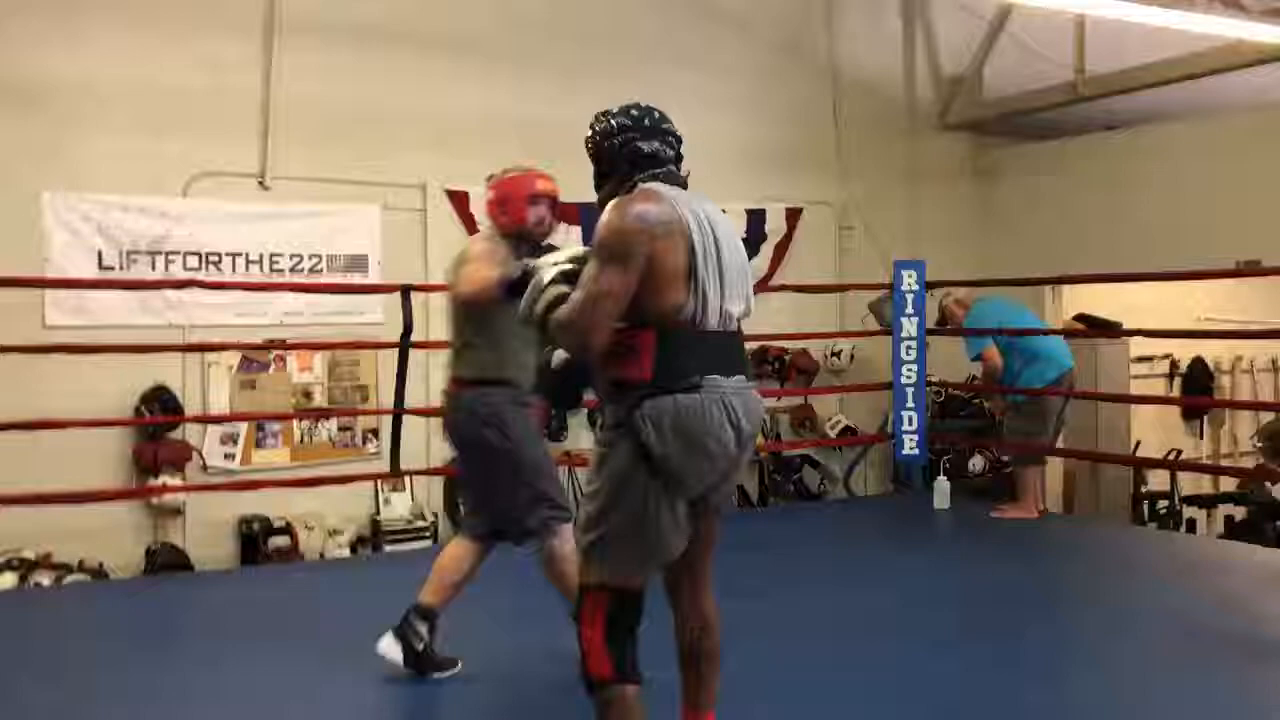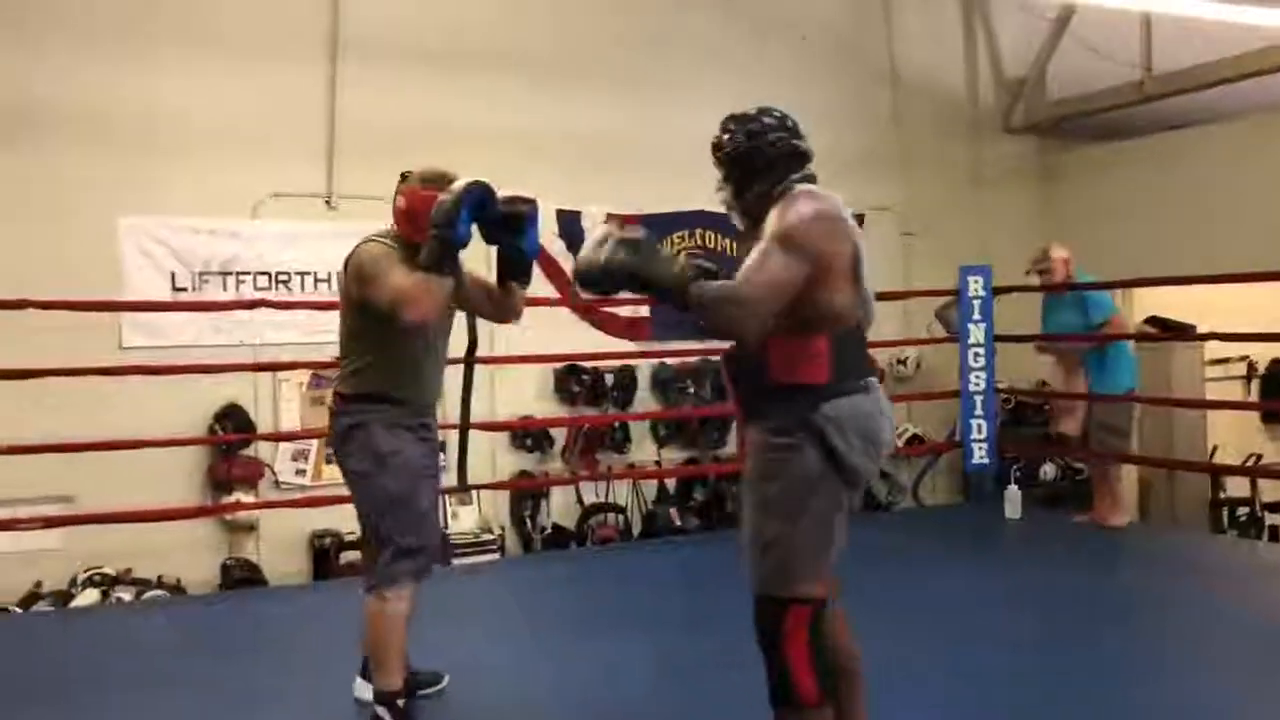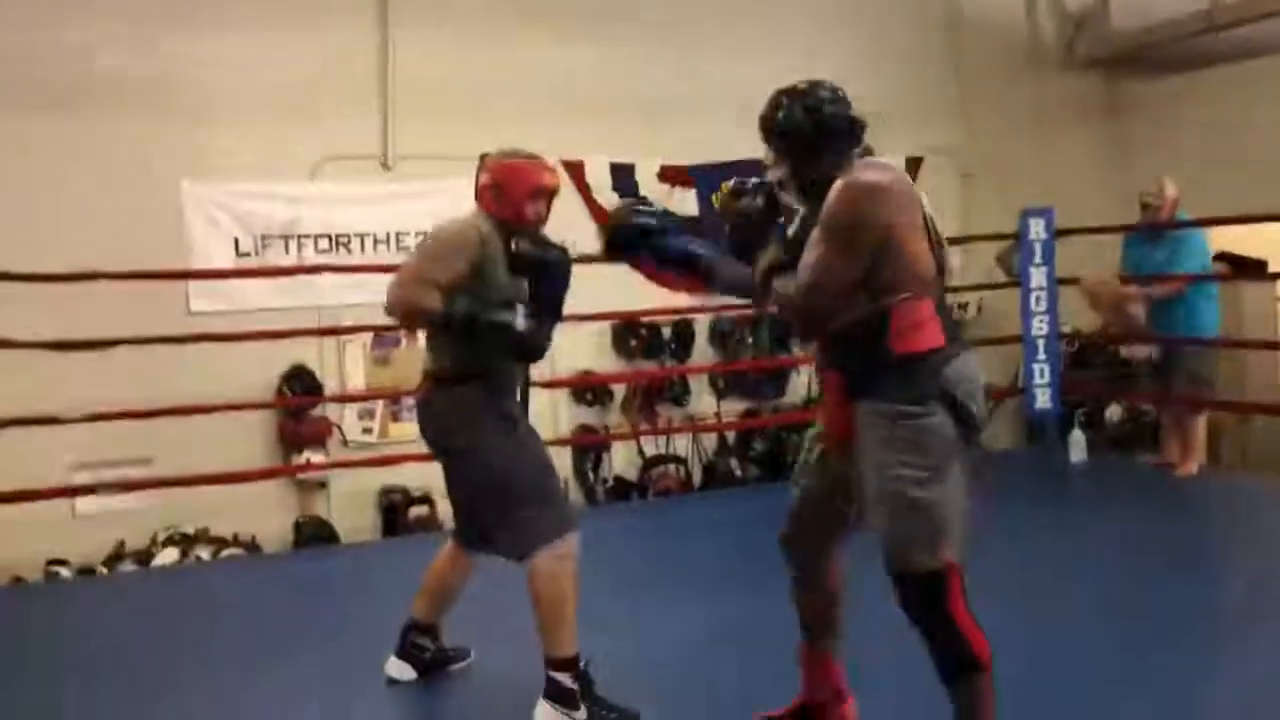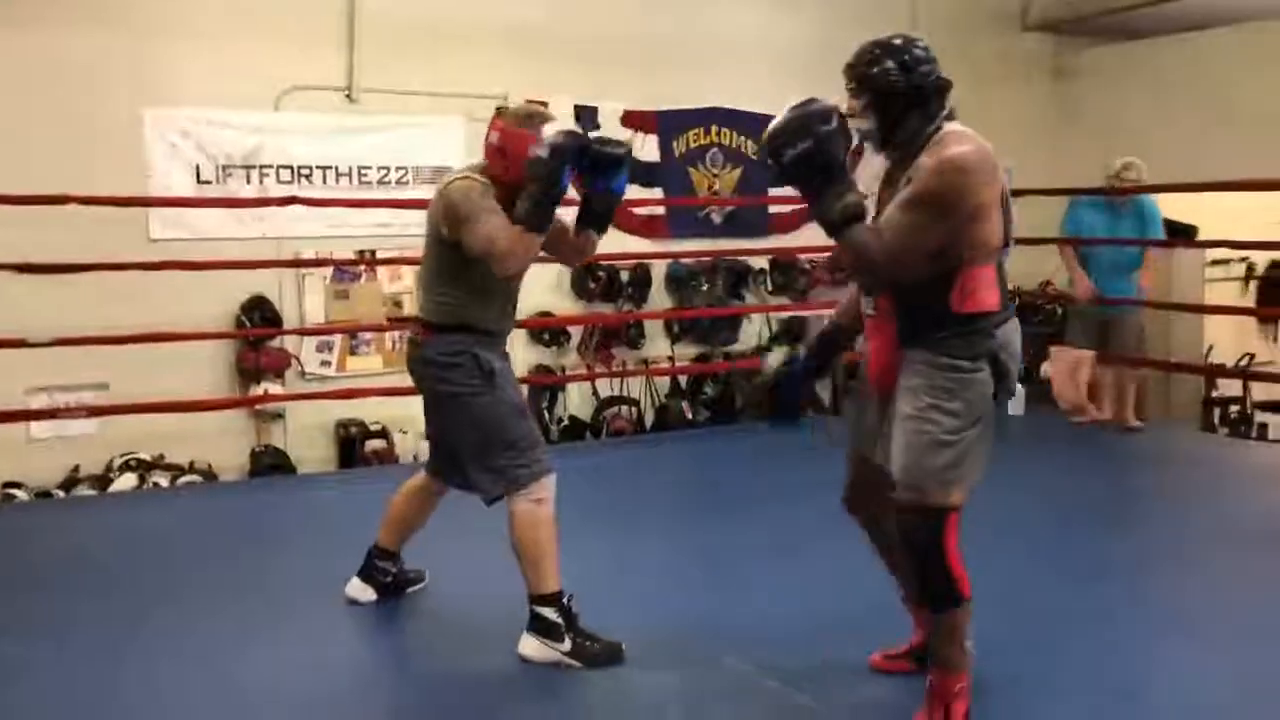
dt=1s
person 1, frame 1
left shoulder: (635, 212)
right shoulder: (710, 217)
left elbow: (588, 333)
left wrist: (549, 301)
left hip: (665, 419)
right hip: (728, 408)
left knee: (604, 607)
right knee: (691, 581)
person 1, frame 2
left shoulder: (805, 213)
right shoulder: (804, 219)
left elbow: (743, 308)
right elbow: (766, 320)
left wrist: (655, 273)
right wrist: (690, 280)
left hip: (811, 431)
right hip: (819, 425)
left knee: (784, 615)
right knee: (811, 600)
person 1, frame 3
left shoulder: (866, 189)
right shoulder: (839, 196)
left elbow: (804, 311)
right elbow: (764, 285)
left wrist: (769, 247)
right wrist: (674, 249)
left hip: (912, 400)
right hip: (867, 398)
left knee: (925, 580)
right knee: (805, 541)
person 1, frame 4
left shoulder: (954, 160)
right shoulder: (906, 160)
left elbow: (881, 266)
right elbow: (872, 275)
left wrist: (825, 186)
right wrist: (814, 353)
left hip: (954, 359)
right hip: (898, 353)
left knee: (924, 519)
right knee: (869, 499)
right ankle: (936, 637)
person 2, frame 1
left shoulder: (513, 260)
right shoulder: (484, 252)
left elbow: (519, 333)
right elbow: (469, 291)
right wrist: (528, 276)
left hip: (494, 403)
right hip: (491, 404)
left knee: (484, 526)
right knee: (550, 515)
left ankle: (410, 636)
person 2, frame 2
left shoulder: (438, 265)
right shoulder: (375, 257)
left elbow: (506, 310)
right elbow: (415, 308)
left wrist: (516, 249)
right wrist: (446, 240)
left hip: (412, 425)
right hip: (371, 425)
left knee: (405, 558)
right knee: (397, 564)
left ankle: (384, 669)
person 2, frame 3
left shoulder: (506, 250)
right shoulder: (465, 236)
left elbow: (531, 325)
right elbow: (403, 299)
left wrist: (547, 284)
right wrist: (481, 318)
left hip: (469, 403)
right hip: (470, 406)
left knee: (474, 534)
right knee: (554, 536)
left ankle: (416, 646)
person 2, frame 4
left shoulder: (516, 198)
right shoulder: (466, 191)
left elbow: (577, 249)
right elbow: (507, 262)
left wrist: (601, 193)
right wrist: (550, 185)
left hip: (457, 350)
right hip: (458, 352)
left knee: (443, 471)
right knee: (531, 480)
left ankle: (376, 570)
right ankle: (550, 625)
person 3, frame 1
left shoulder: (973, 321)
right shoulder: (993, 304)
left elbow: (994, 363)
left wrist: (994, 395)
left hip: (1039, 376)
right hip: (1060, 367)
left knee: (1024, 443)
right knee: (1035, 443)
left ankle: (1027, 506)
right ankle: (1035, 500)
person 3, frame 2
left shoulder: (1088, 290)
right shoulder: (1051, 299)
left elbow: (1120, 327)
right elbow: (1047, 340)
left wrist: (1078, 348)
right wrist: (1051, 347)
left hip: (1110, 379)
right hip: (1079, 381)
left knee: (1107, 445)
right knee: (1090, 446)
left ankle: (1120, 508)
right ankle: (1101, 506)
person 3, frame 3
left shoulder: (1189, 235)
right shoulder: (1136, 236)
left elbow: (1176, 284)
right elbow: (1128, 279)
left wrist: (1136, 295)
right wrist: (1113, 296)
left hip: (1192, 327)
right hip: (1159, 326)
left knee: (1189, 394)
right knee: (1163, 392)
left ankle: (1193, 457)
right ankle: (1170, 450)
person 3, frame 4
left shoulder: (1146, 208)
right shoulder: (1083, 203)
right elbow: (1066, 244)
left wrist: (1145, 275)
right wrist: (1078, 275)
left hip: (1126, 297)
right hip: (1088, 294)
left knee: (1128, 355)
right knee: (1091, 354)
left ankle: (1126, 413)
right ankle: (1102, 408)
